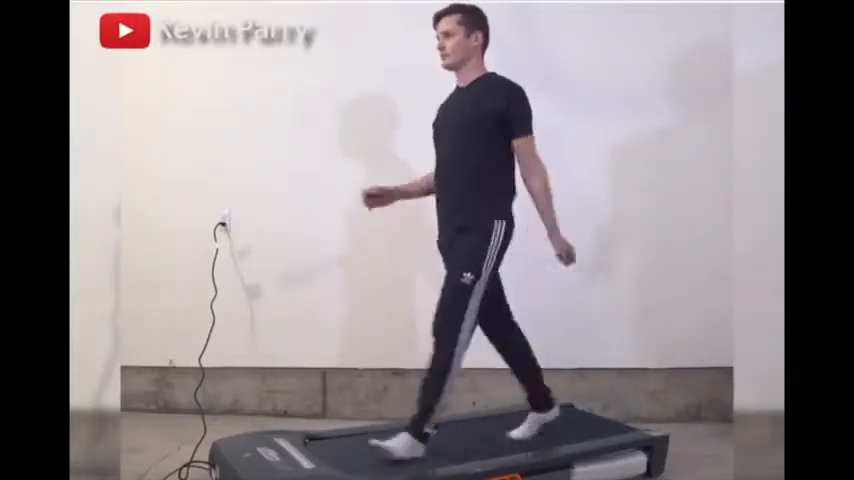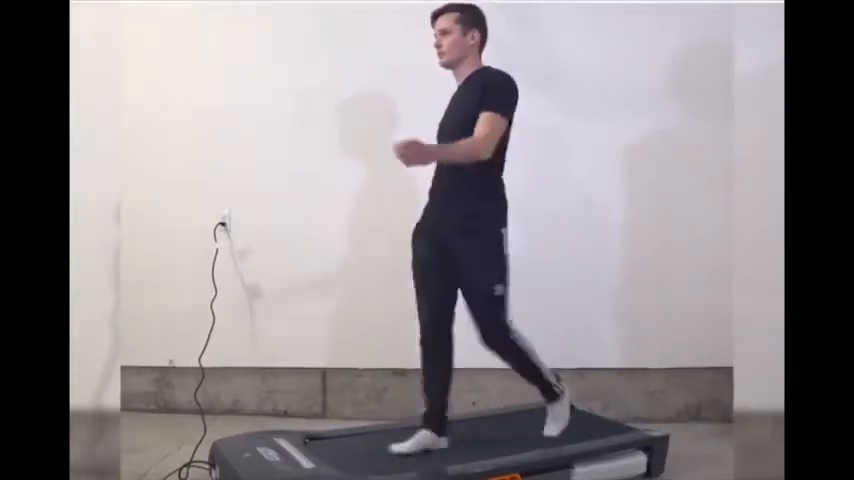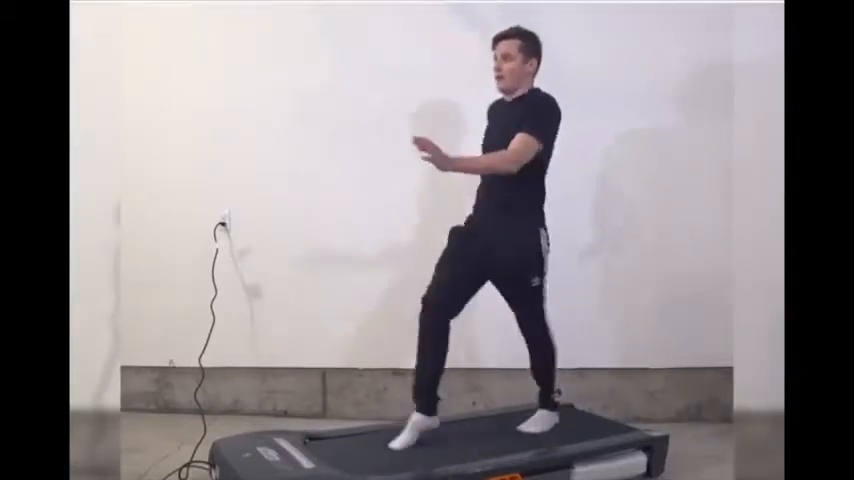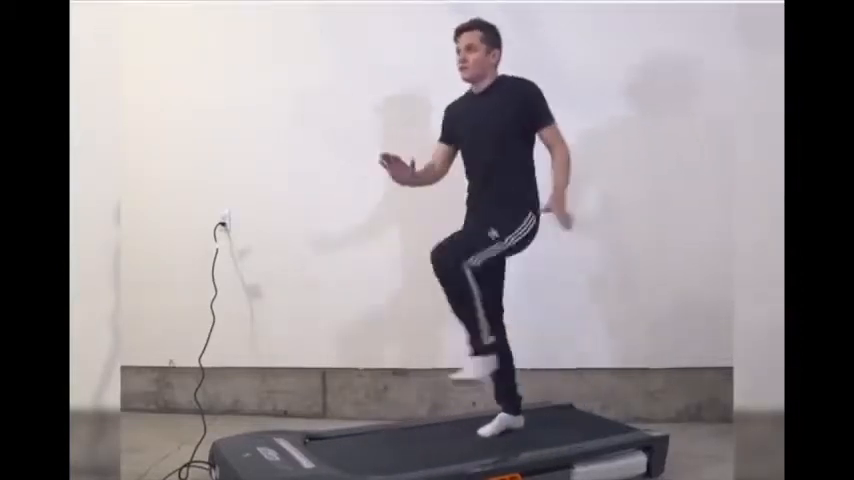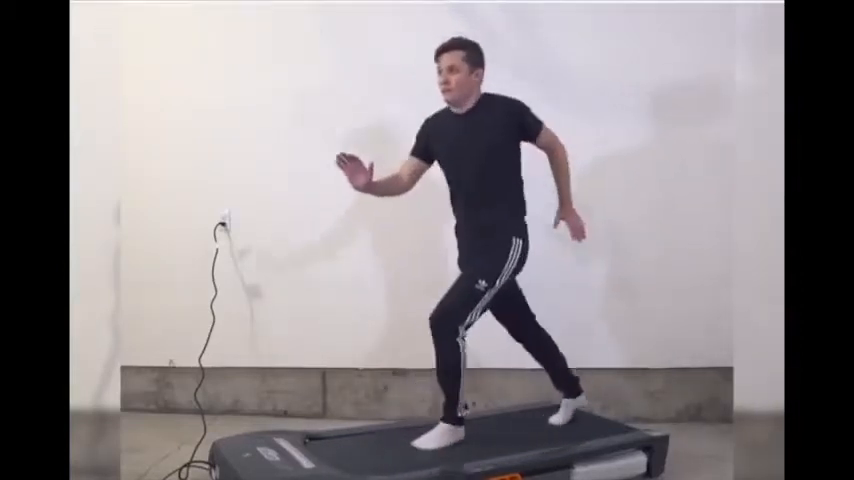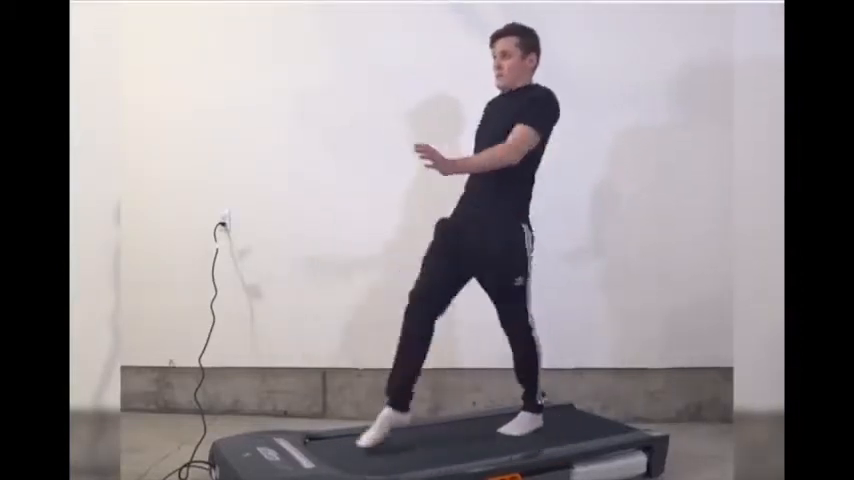
dt=0.3s
person 1, frame 1
left shoulder: (505, 93)
right shoulder: (450, 104)
left elbow: (530, 166)
left wrist: (554, 231)
right wrist: (396, 192)
left hip: (484, 232)
right hip: (453, 233)
left knee: (450, 327)
right knee: (498, 326)
left ankle: (418, 433)
right ankle: (542, 404)
person 1, frame 2
left shoulder: (495, 85)
right shoulder: (462, 94)
left elbow: (482, 147)
left wrist: (430, 152)
left hip: (477, 233)
right hip: (436, 230)
left knee: (493, 331)
right knee: (433, 329)
left ankle: (555, 395)
right ankle: (435, 428)
person 1, frame 3
left shoulder: (543, 109)
right shoulder: (497, 108)
left elbow: (511, 161)
left wrist: (448, 162)
left hip: (522, 237)
right hip: (478, 230)
left knee: (532, 324)
right knee: (434, 311)
left ankle: (549, 405)
right ankle: (423, 413)
person 1, frame 4
left shoulder: (522, 93)
right shoulder: (457, 110)
left elbow: (558, 148)
right elbow: (437, 168)
left wrist: (558, 198)
right wrist: (409, 177)
left hip: (517, 217)
right hip: (478, 222)
left knee: (447, 257)
right knee: (488, 316)
left ankle: (484, 349)
right ankle: (510, 410)
person 1, frame 5
left shoulder: (508, 111)
right shoulder: (433, 127)
left elbow: (555, 149)
right elbow: (404, 180)
left wrist: (566, 205)
right wrist: (369, 186)
left hip: (505, 242)
right hip: (471, 243)
left knee: (445, 321)
right knee: (521, 325)
left ankle: (453, 421)
right ankle: (571, 392)
person 1, frame 6
left shoulder: (541, 102)
right shoulder: (494, 106)
left elbow: (513, 153)
left wrist: (452, 166)
left hip: (506, 234)
right hip: (463, 224)
left knee: (516, 324)
right knee: (421, 308)
left ankle: (533, 409)
right ankle: (396, 408)
